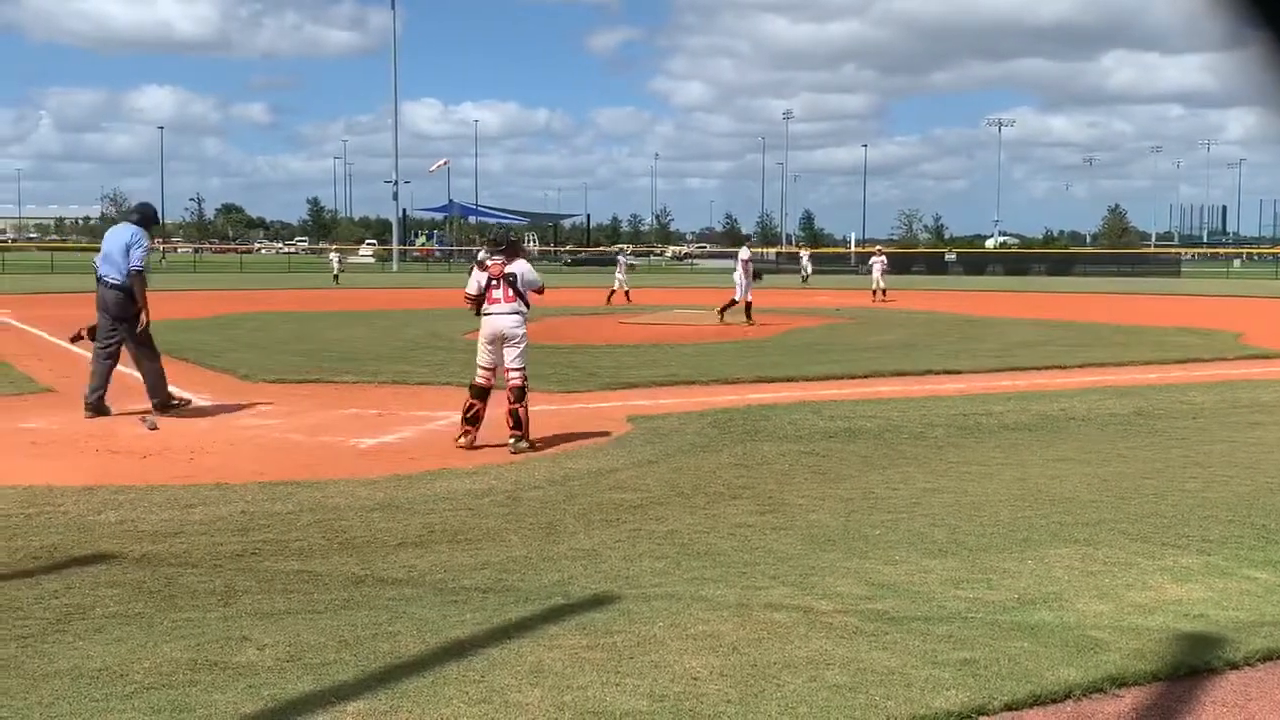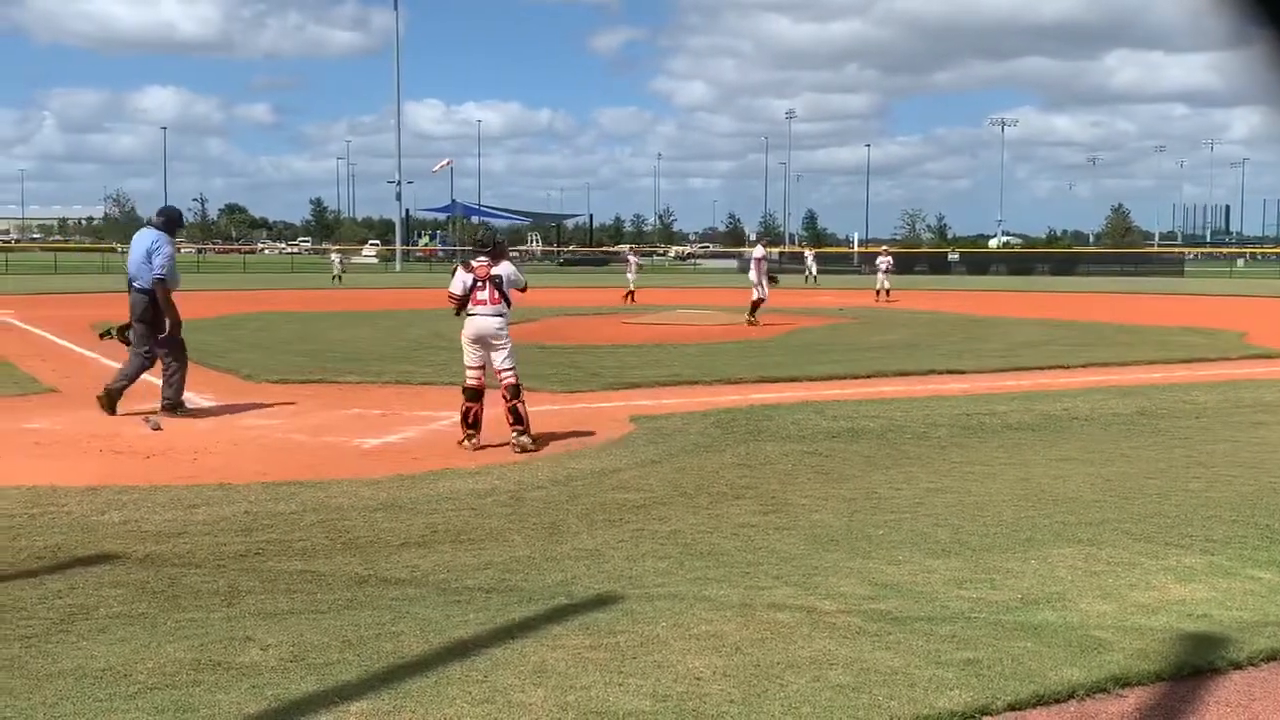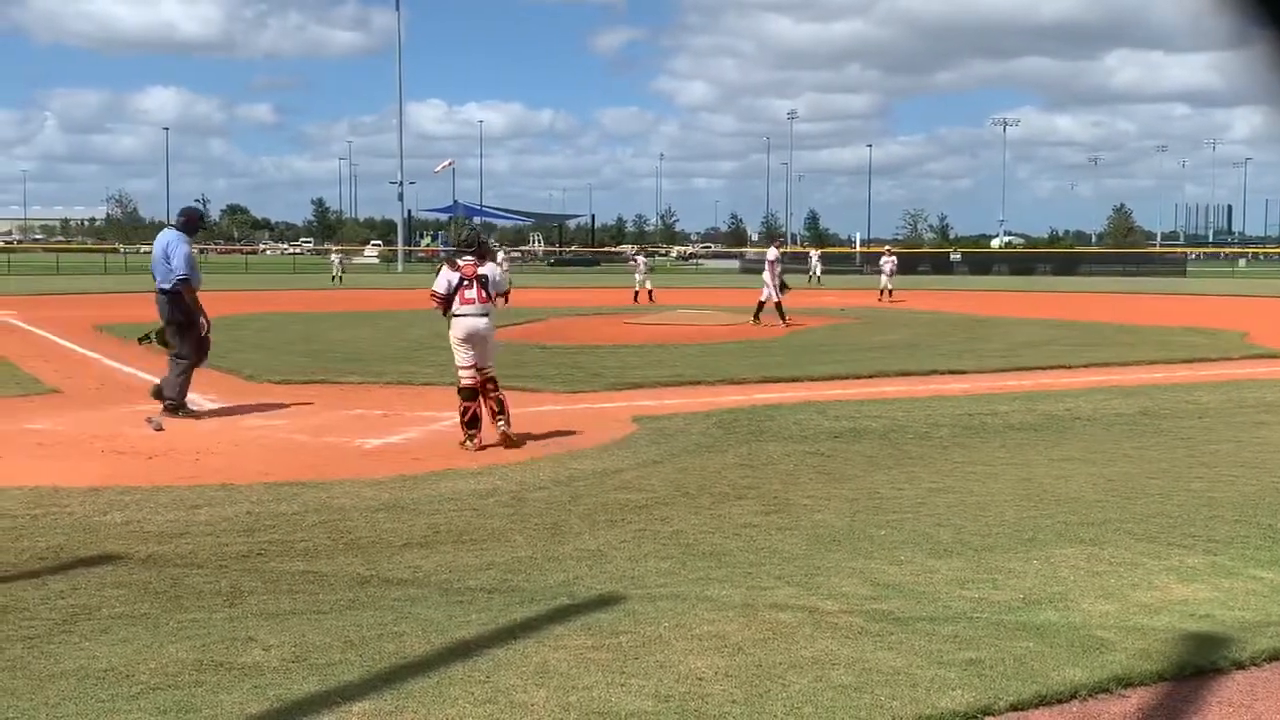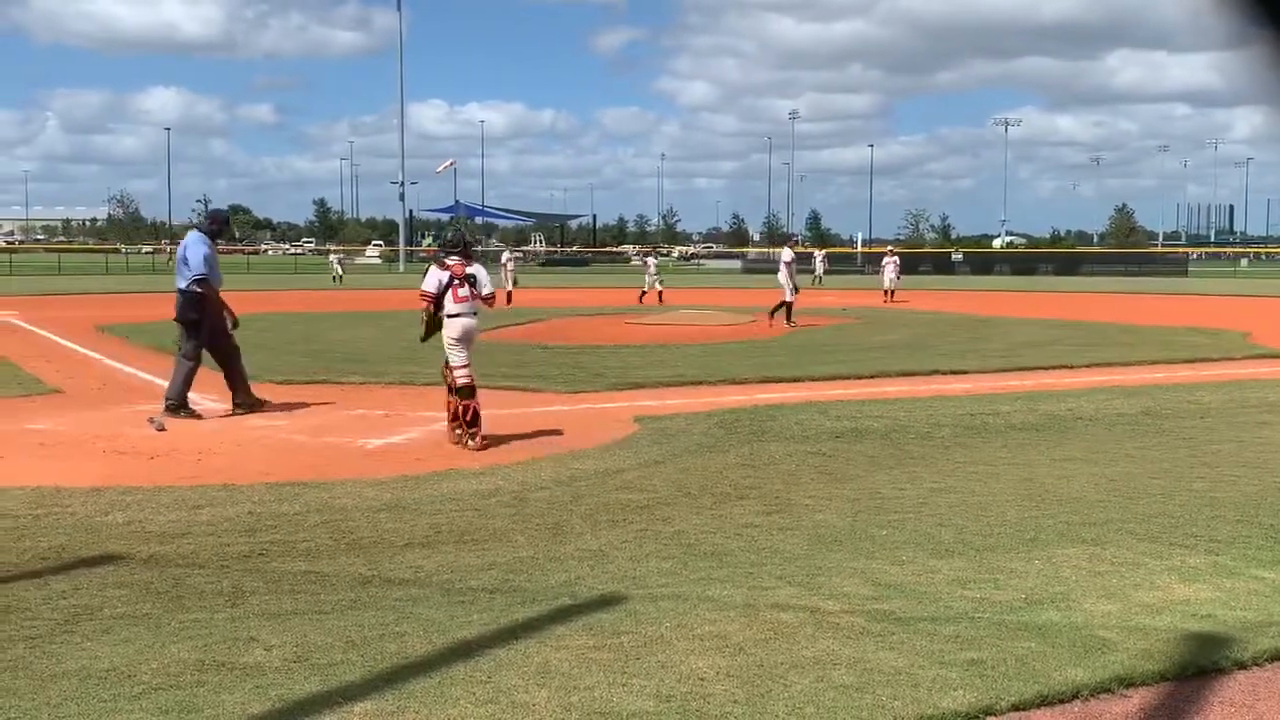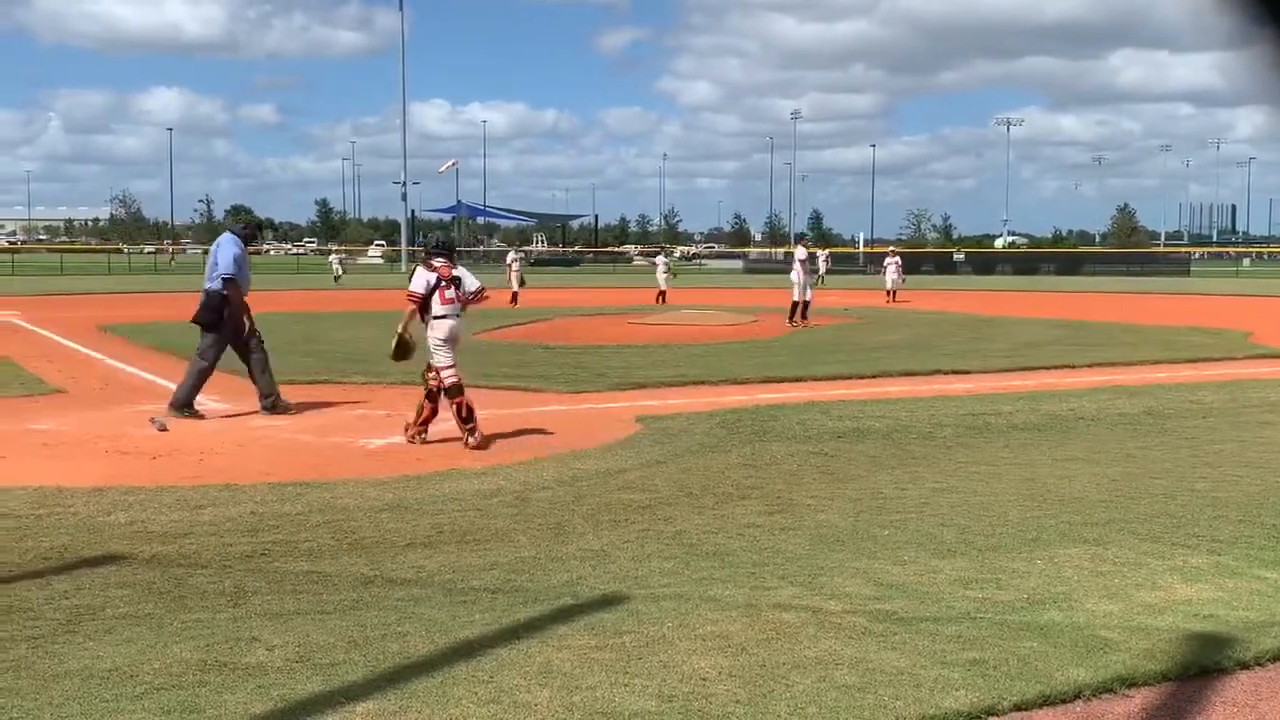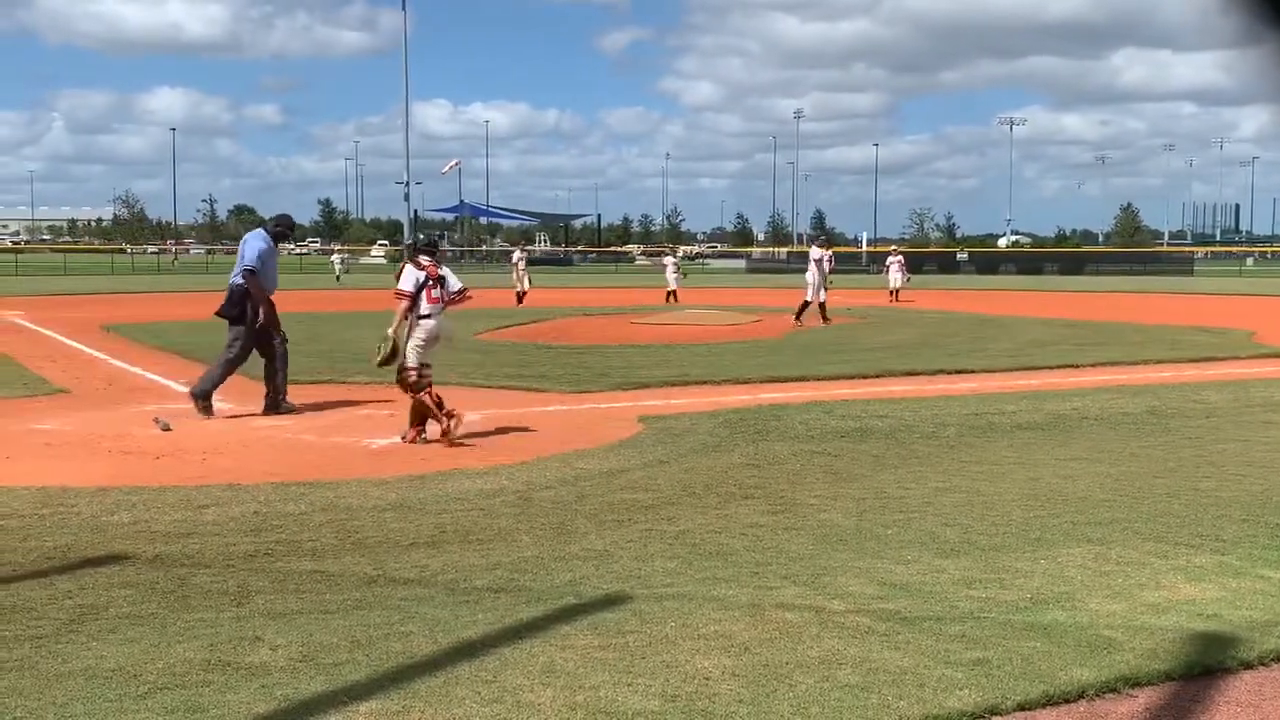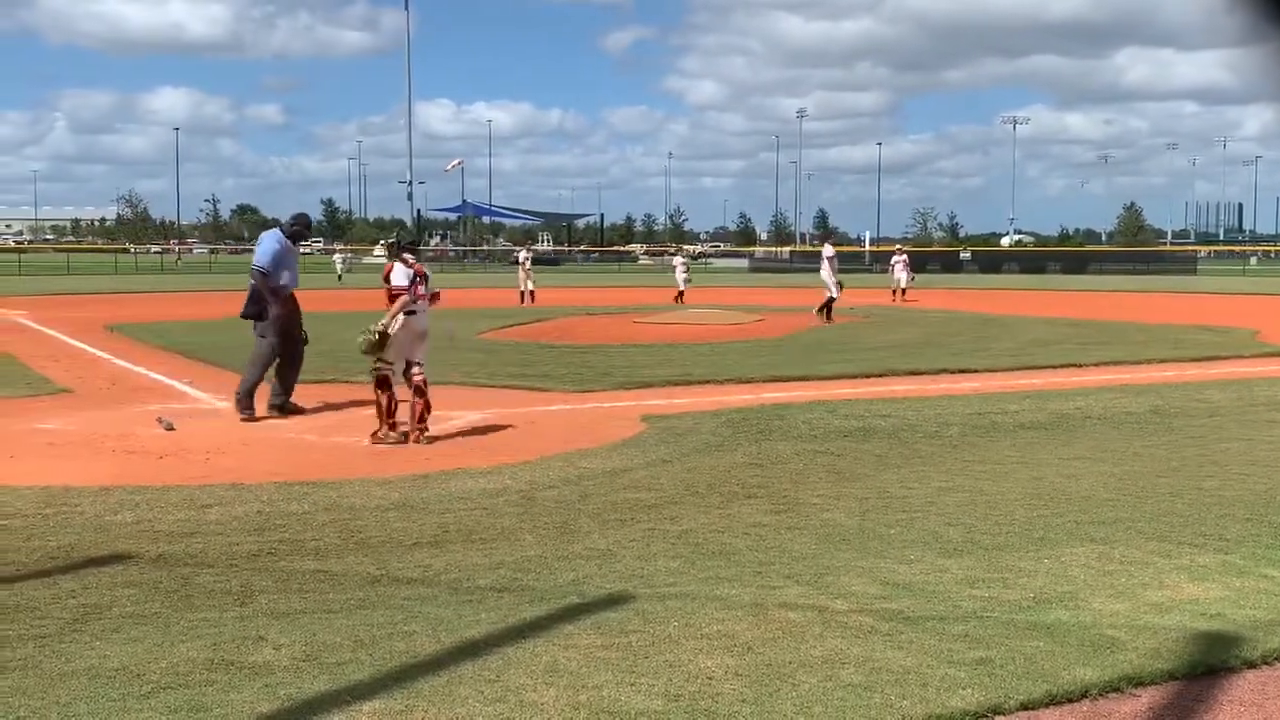
dt=0.2s
person 1, frame 1
left shoulder: (480, 269)
right shoulder: (521, 265)
left elbow: (471, 301)
right elbow: (539, 288)
left hip: (489, 323)
right hip: (514, 323)
left knee: (482, 379)
right knee: (516, 379)
left ankle: (468, 434)
right ankle: (518, 437)
person 1, frame 2
left shoulder: (465, 269)
right shoulder: (505, 267)
left elbow: (455, 302)
right elbow: (522, 286)
left hip: (473, 324)
right hip: (498, 324)
left knee: (474, 380)
right knee: (509, 378)
left ankle: (472, 436)
right ankle: (520, 434)
person 1, frame 3
left shoulder: (449, 268)
right shoulder: (490, 267)
left elbow: (438, 301)
right elbow: (504, 292)
left hip: (460, 324)
right hip: (484, 323)
left knee: (467, 378)
right knee: (487, 376)
left ankle: (473, 437)
right ankle: (502, 424)
person 1, frame 4
left shoulder: (437, 269)
right shoulder: (475, 268)
left elbow: (427, 302)
right elbow: (490, 300)
left wrist: (428, 313)
left hip: (452, 324)
right hip: (472, 321)
left knee: (462, 378)
right knee: (452, 371)
left ankle: (474, 436)
right ankle: (456, 427)
person 1, frame 5
left shoulder: (424, 270)
right shoulder: (459, 270)
left elbow: (414, 304)
right elbow: (481, 294)
left wrist: (403, 326)
left hip: (437, 325)
right hip: (455, 324)
left knee: (449, 381)
right knee: (431, 375)
left ankle: (471, 432)
right ankle: (418, 428)
person 1, frame 6
left shoulder: (410, 268)
right shoulder: (442, 269)
left elbow: (405, 302)
right elbow: (463, 295)
left wrist: (393, 328)
left hip: (418, 325)
right hip: (436, 324)
left knee: (409, 378)
right knee: (422, 376)
left ankle: (446, 416)
right ankle: (416, 430)
person 1, frame 7
left shoulder: (398, 267)
right shoulder: (421, 269)
left elbow: (404, 298)
right elbow: (434, 297)
left wrist: (385, 320)
left hip: (406, 323)
right hip: (422, 325)
left knee: (382, 371)
right knee: (416, 375)
left ankle: (389, 429)
right ankle: (419, 430)
person 2, frame 1
left shoulder: (111, 232)
right shoulder: (139, 236)
left elbow: (99, 267)
right elbow: (136, 274)
right wrist: (144, 309)
left hip: (104, 293)
right hip: (124, 298)
left knee: (105, 351)
right knee: (145, 352)
left ankle: (94, 402)
right ankle: (161, 401)
person 2, frame 2
left shoulder: (139, 235)
right shoulder: (162, 241)
left elbow: (133, 272)
right elbow: (159, 281)
right wrist: (170, 314)
left hip: (138, 297)
right hip: (152, 301)
left knee: (143, 353)
right knee: (174, 353)
left ankle: (111, 392)
right ankle: (171, 404)
person 2, frame 3
left shoulder: (165, 236)
right shoulder: (179, 242)
right elbow: (182, 282)
right wrist: (201, 313)
left hip: (172, 300)
right hip: (177, 302)
left knee: (199, 347)
right knee: (183, 355)
left ankle: (166, 390)
right ankle: (172, 404)
person 2, frame 4
left shoulder: (201, 241)
right shoulder: (197, 243)
right elbow: (202, 282)
right wrist: (227, 310)
left hip: (206, 305)
right hip: (196, 305)
left knee: (228, 350)
right knee: (189, 356)
left ankle: (244, 400)
right ankle: (174, 405)
person 2, frame 5
left shoulder: (234, 244)
right shoulder: (229, 245)
right elbow: (229, 281)
left wrist: (243, 312)
right wrist: (245, 314)
left hip: (232, 307)
right hip: (220, 307)
left knee: (255, 352)
right knee: (207, 357)
left ankle: (270, 402)
right ankle: (181, 403)
person 2, frame 6
left shoulder: (269, 243)
right shoulder: (257, 240)
right elbow: (248, 274)
left wrist: (265, 305)
right wrist: (262, 306)
left hip: (260, 302)
right hip: (245, 302)
left knee: (277, 350)
right knee: (236, 351)
left ankle: (275, 401)
right ankle: (201, 393)
person 2, frame 7
left shoulder: (290, 245)
right shoulder: (271, 240)
right elbow: (257, 274)
left wrist: (294, 305)
right wrist: (272, 303)
left hip: (283, 302)
right hip: (267, 302)
left knee: (294, 351)
right knee: (266, 348)
left ankle: (279, 401)
right ankle: (244, 396)
